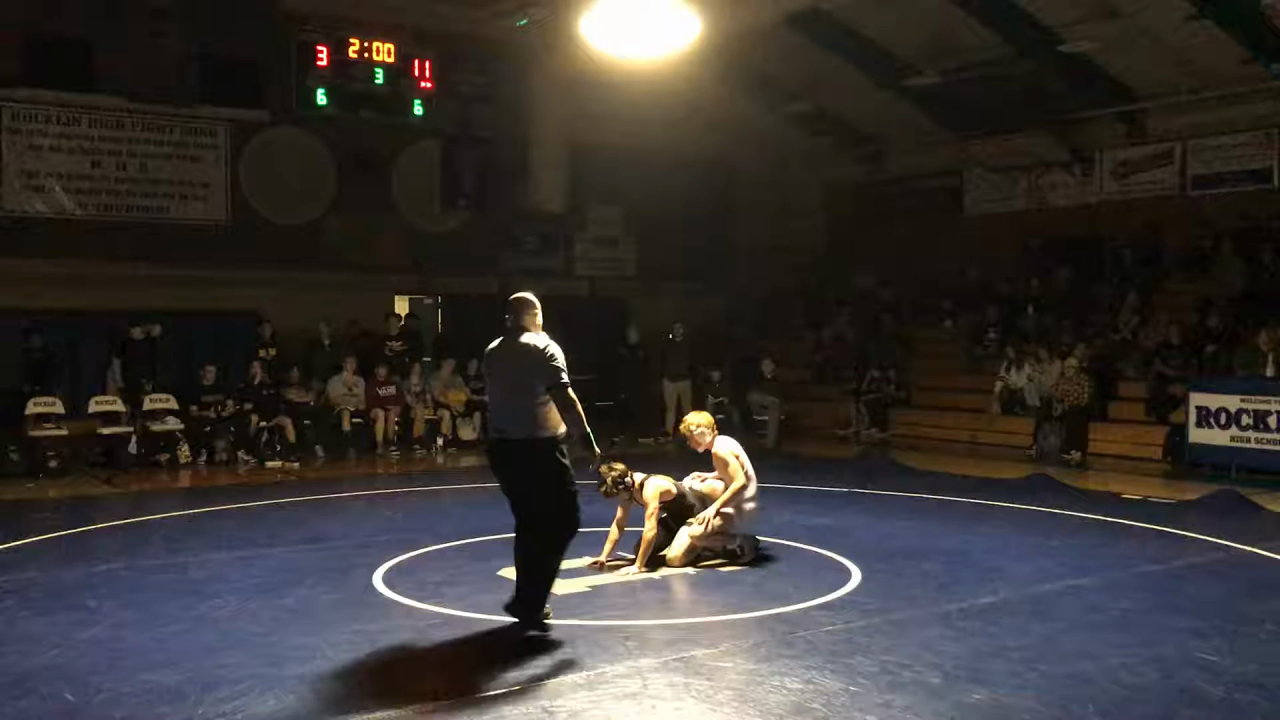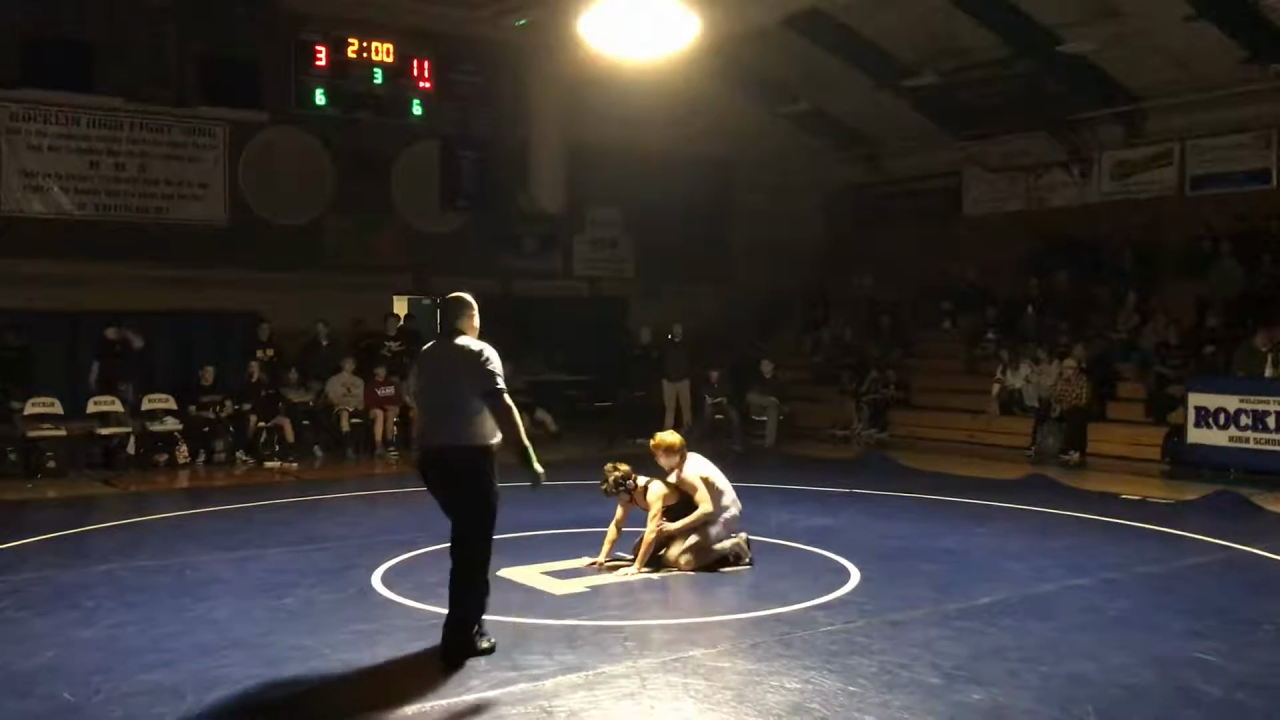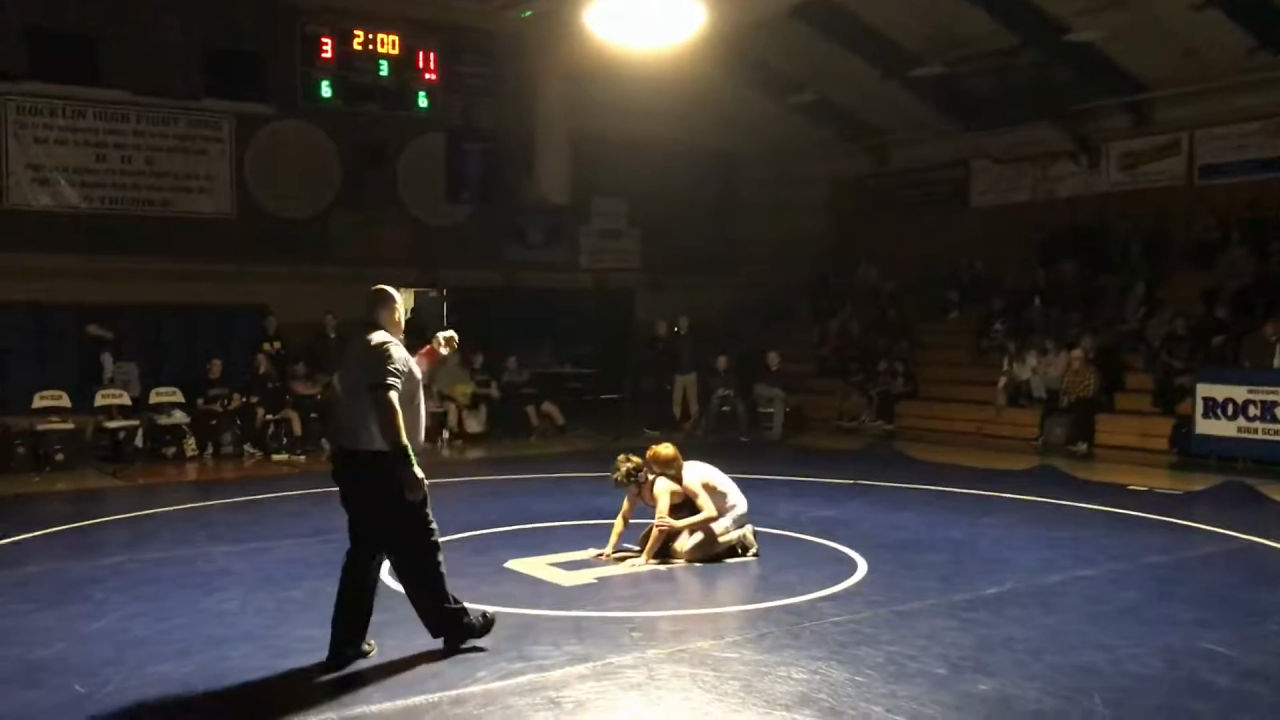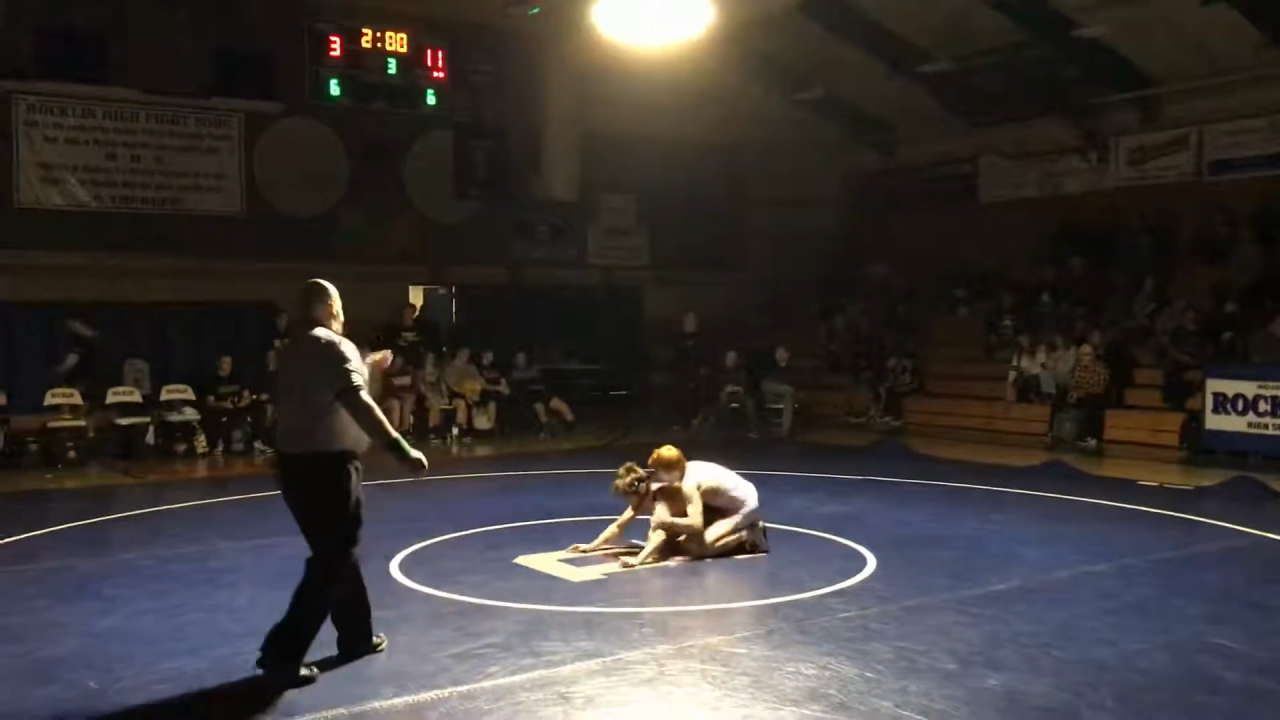
dt=0.5s
person 1, frame 1
left shoulder: (492, 352)
right shoulder: (544, 349)
right elbow: (564, 397)
right wrist: (589, 440)
left hip: (502, 447)
right hip: (538, 448)
left knee: (529, 525)
right knee: (563, 521)
left ankle: (532, 604)
right ankle: (529, 600)
person 1, frame 2
left shoulder: (426, 357)
right shoulder: (479, 353)
right elbow: (501, 405)
right wrist: (528, 455)
left hip: (433, 457)
right hip: (471, 457)
left knee: (467, 537)
right knee: (474, 544)
left ankle: (467, 622)
right ankle: (461, 638)
person 1, frame 3
left shoulder: (360, 348)
right shoulder: (385, 347)
right elbow: (386, 404)
right wrist: (408, 461)
left hip: (353, 460)
right hip: (380, 463)
left knee: (365, 551)
right knee: (418, 546)
left ankle: (347, 642)
right ankle: (452, 624)
person 1, frame 4
left shoulder: (292, 350)
right shoulder: (334, 346)
right elbow: (357, 403)
left wrist: (363, 366)
right wrist: (401, 448)
left hip: (295, 463)
right hip: (328, 464)
left knee: (333, 554)
right knee: (336, 559)
left ankle: (358, 635)
right ankle: (282, 651)
person 2, frame 1
left shoulder: (719, 450)
right shoulder: (724, 442)
left elbow: (741, 483)
left wrist: (713, 508)
right wrist: (709, 476)
left hip: (741, 509)
right hip: (734, 504)
left knee: (696, 535)
left ankle: (739, 544)
person 2, frame 2
left shoulder: (689, 473)
right shoulder: (689, 460)
left elbow: (707, 509)
left wrist: (676, 526)
left hip: (724, 517)
right hip: (718, 513)
left knee: (684, 562)
left ankle: (733, 545)
person 2, frame 3
left shoulder: (689, 480)
left elbow: (711, 513)
left wrist: (672, 531)
left hip: (732, 511)
right hip: (718, 508)
left knee: (687, 552)
left ankle: (740, 536)
person 2, frame 4
left shoulder: (688, 485)
left elbow: (696, 524)
left hip: (744, 505)
right hip: (723, 505)
left knee: (698, 548)
left ankle: (748, 533)
